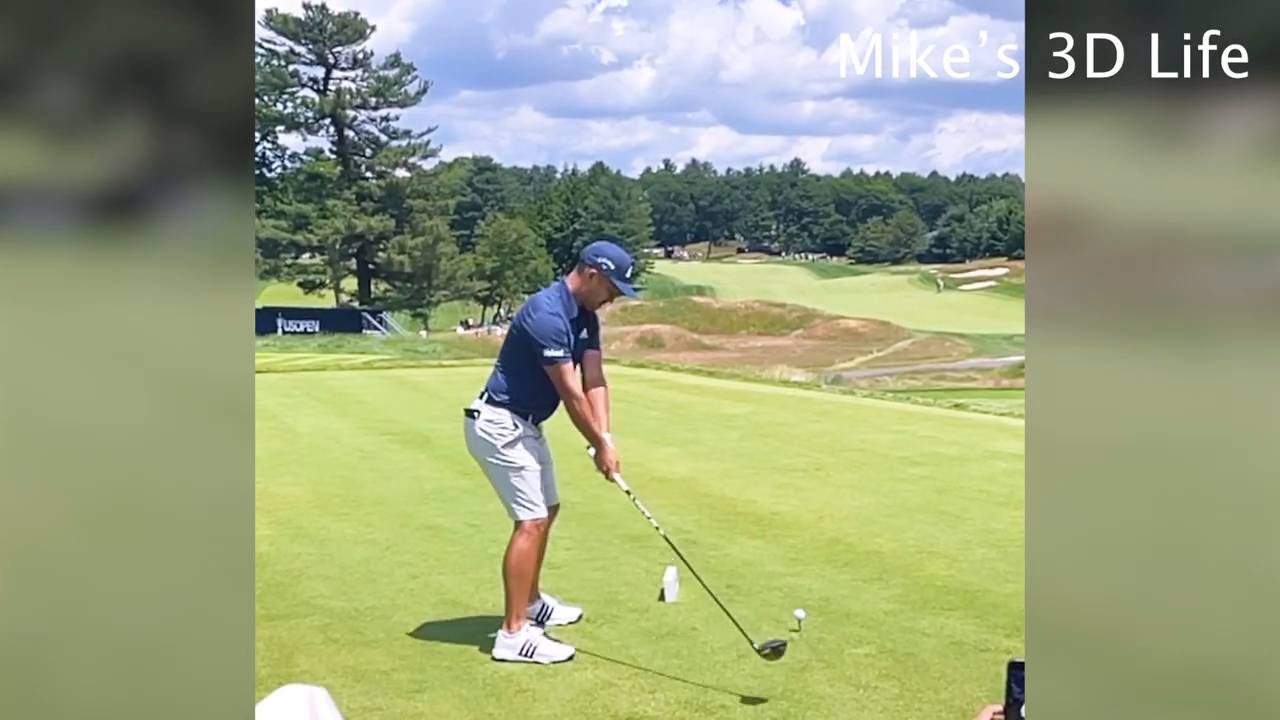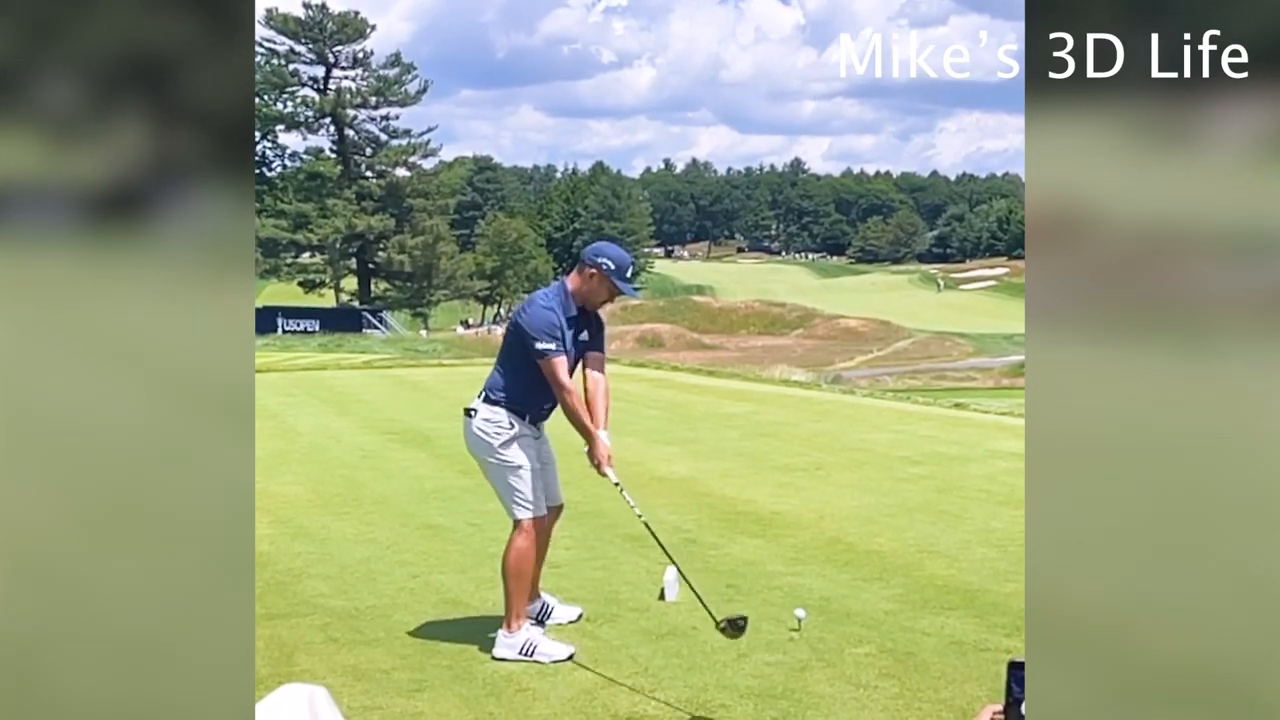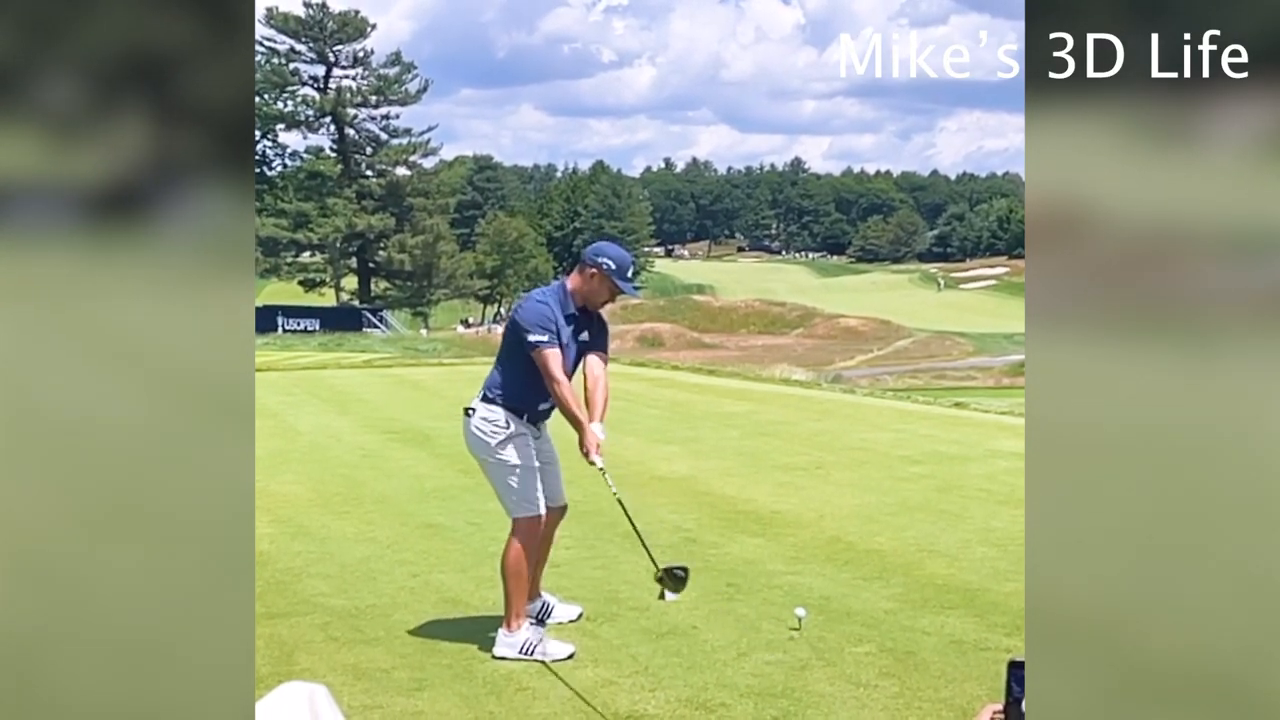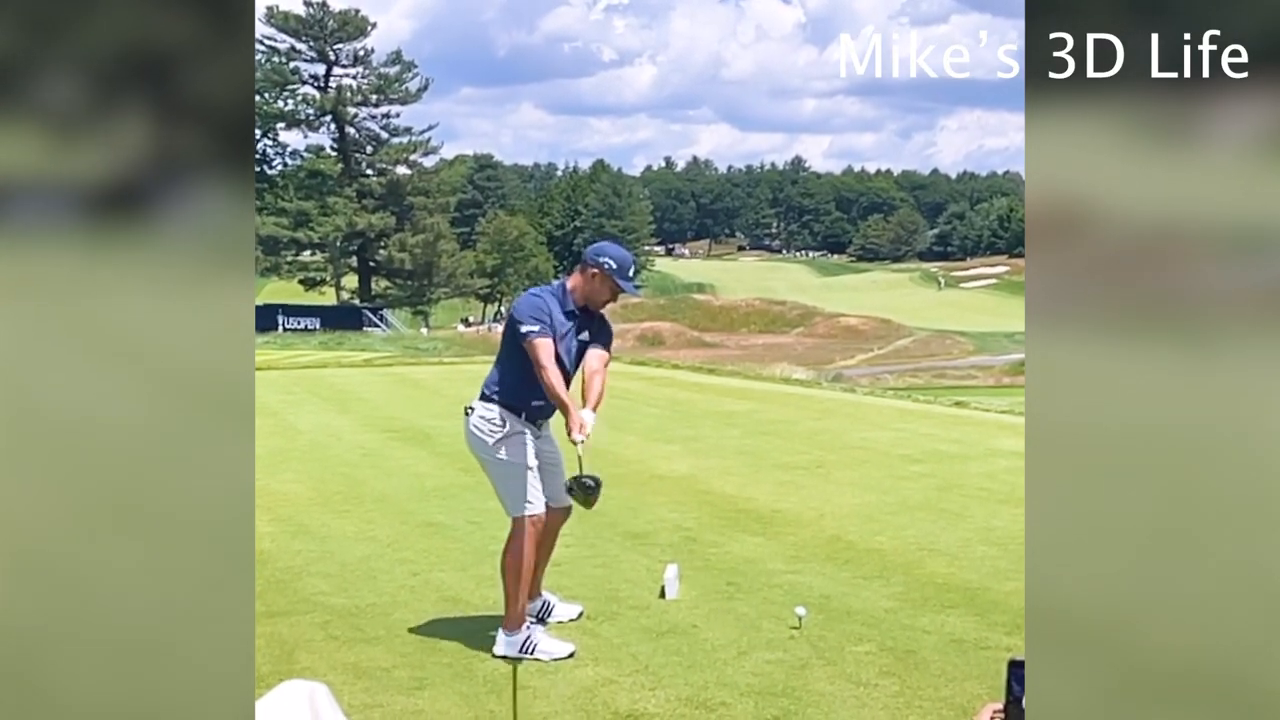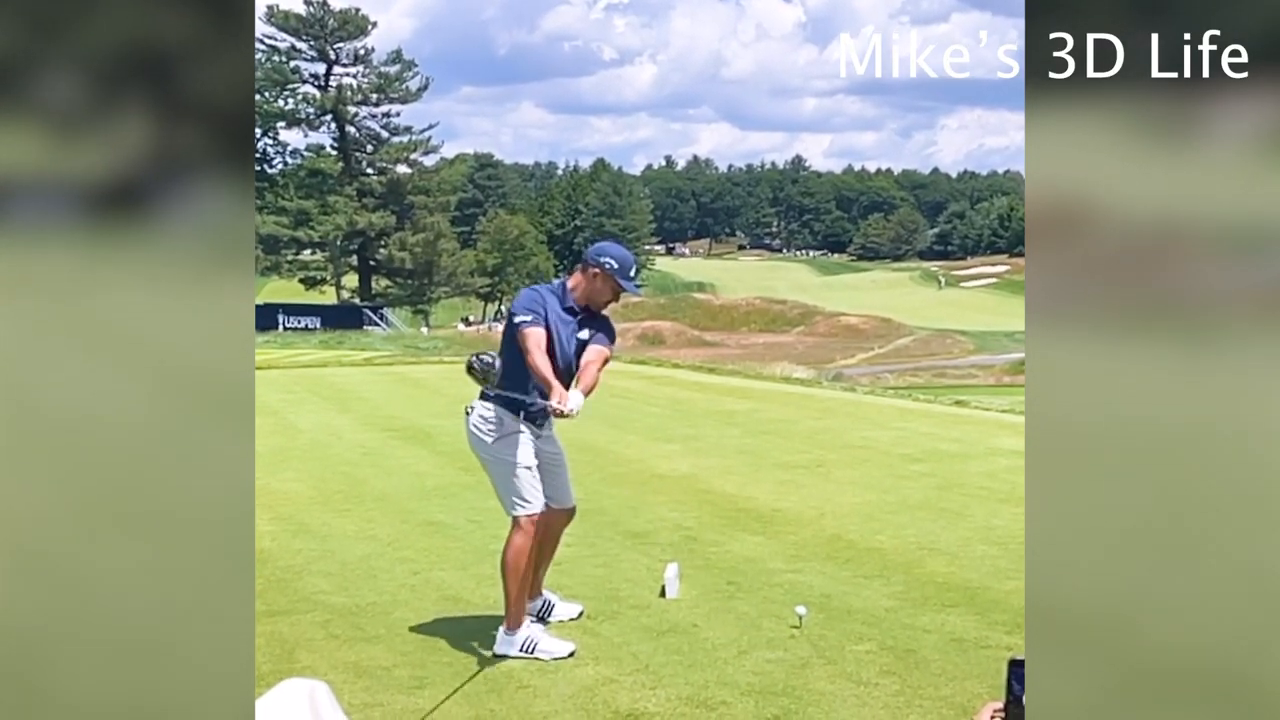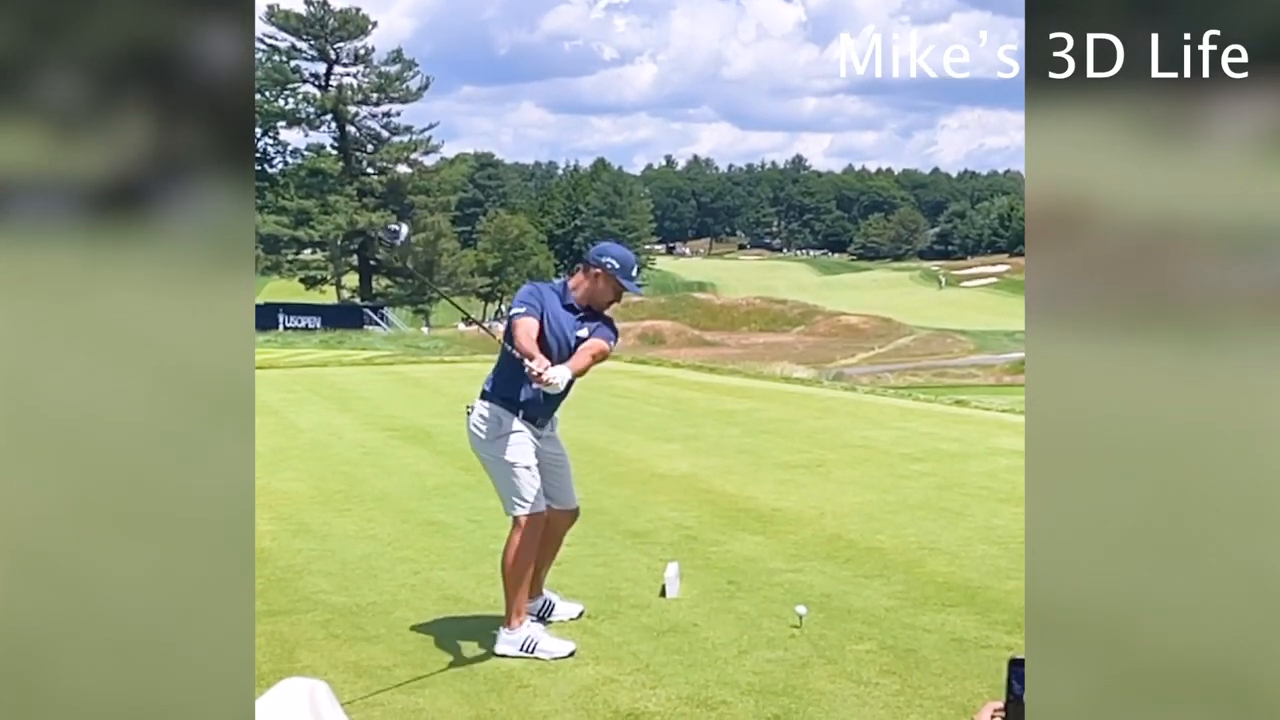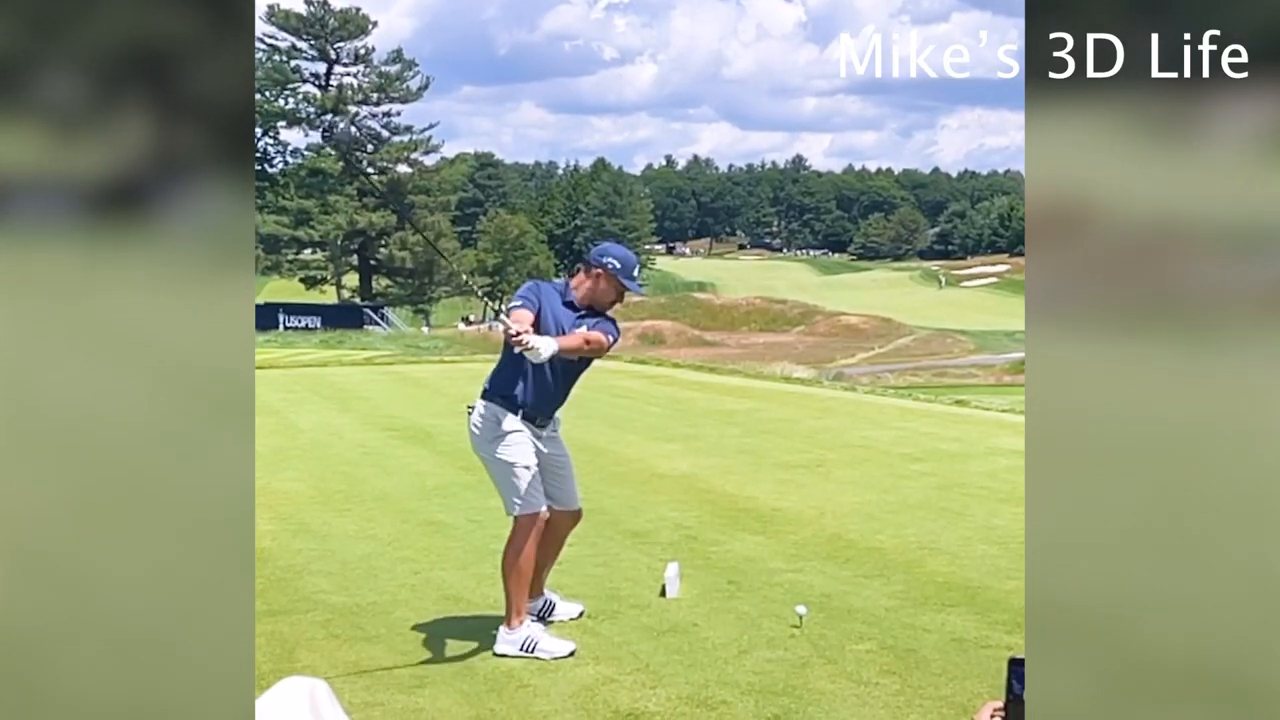
dt=0.1s
person 1, frame 1
left shoulder: (585, 317)
right shoulder: (547, 313)
left elbow: (594, 378)
right elbow: (568, 390)
left wrist: (605, 436)
right wrist: (600, 444)
left hip: (525, 425)
right hip: (500, 425)
left knee: (546, 511)
right knee: (531, 521)
left ankle: (532, 602)
right ankle: (513, 634)
person 1, frame 2
left shoulder: (591, 321)
right shoulder: (542, 310)
left elbow: (595, 376)
right elbow: (561, 384)
left wrist: (601, 433)
right wrist: (592, 439)
left hip: (528, 425)
right hip: (499, 424)
left knee: (549, 510)
right knee: (530, 519)
left ankle: (532, 601)
right ankle: (513, 633)
person 1, frame 3
left shoulder: (594, 324)
right shoulder: (538, 306)
left elbow: (596, 374)
right elbow: (553, 375)
left wrist: (596, 426)
right wrist: (583, 428)
left hip: (532, 424)
right hip: (499, 423)
left knee: (552, 510)
right knee: (529, 518)
left ankle: (532, 600)
right ankle: (513, 633)
person 1, frame 4
left shoulder: (598, 325)
right shoulder: (536, 302)
left elbow: (595, 369)
right elbow: (544, 363)
left wrist: (588, 413)
right wrist: (569, 411)
left hip: (536, 424)
right hip: (500, 422)
left knee: (557, 510)
right knee: (529, 517)
left ankle: (533, 599)
right ankle: (513, 632)
person 1, frame 5
left shoulder: (601, 326)
right shoulder: (535, 298)
left elbow: (593, 363)
right elbow: (533, 350)
left wrist: (576, 394)
right wrist: (552, 386)
left hip: (539, 424)
right hip: (501, 420)
left knee: (560, 510)
right knee: (528, 516)
left ankle: (533, 598)
right ankle: (514, 631)
person 1, frame 6
left shoulder: (603, 326)
right shoulder: (536, 294)
left elbow: (591, 353)
right elbow: (524, 337)
left wrist: (564, 371)
right wrist: (537, 363)
left hip: (542, 424)
right hip: (502, 419)
left knee: (564, 511)
right knee: (529, 516)
left ankle: (533, 598)
right ankle: (514, 630)
person 1, frame 7
left shoulder: (605, 326)
right shoulder: (537, 292)
left elbow: (587, 343)
right elbow: (518, 326)
left wrist: (551, 345)
right wrist: (522, 335)
left hip: (544, 425)
right hip: (502, 419)
left knee: (567, 513)
right knee: (530, 516)
left ankle: (534, 598)
right ankle: (515, 629)
